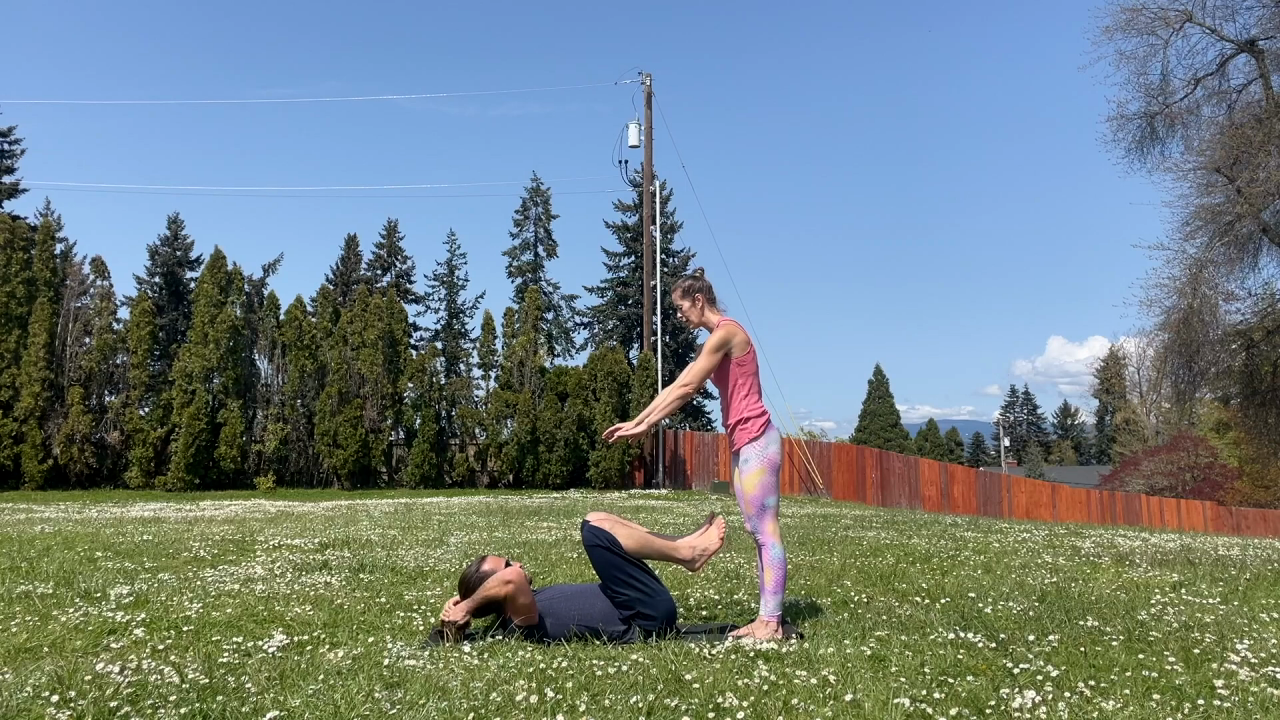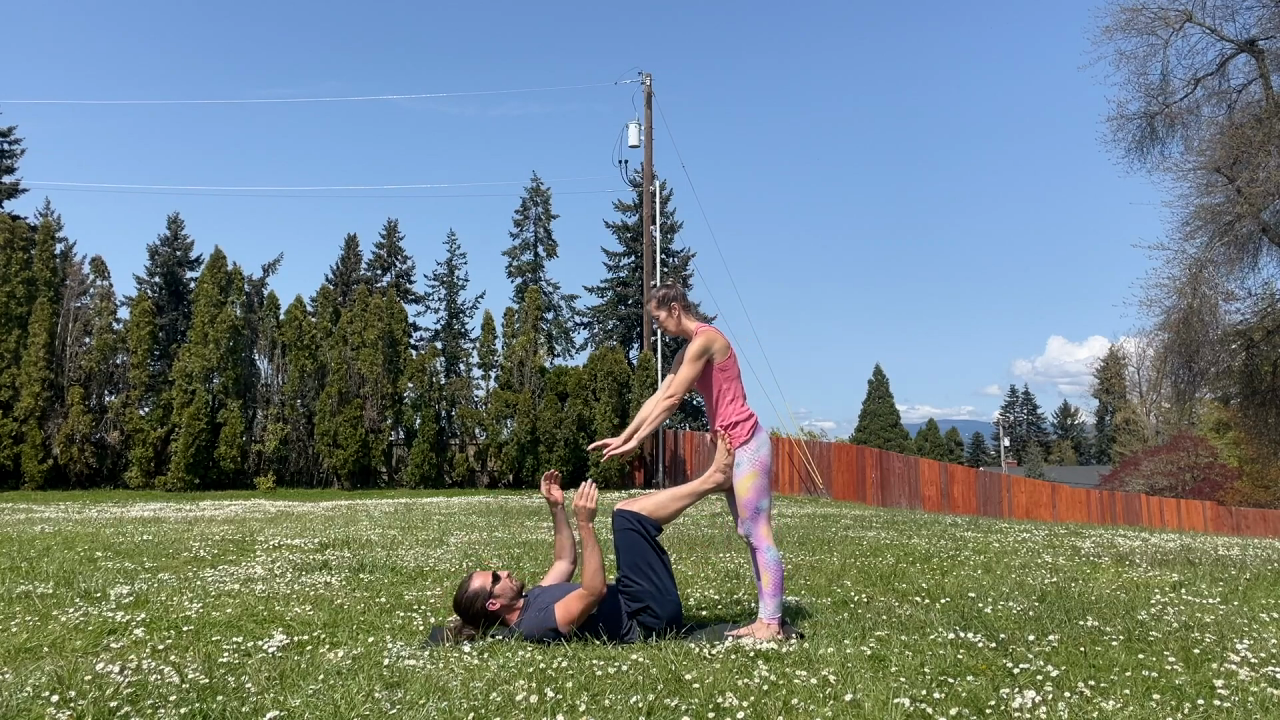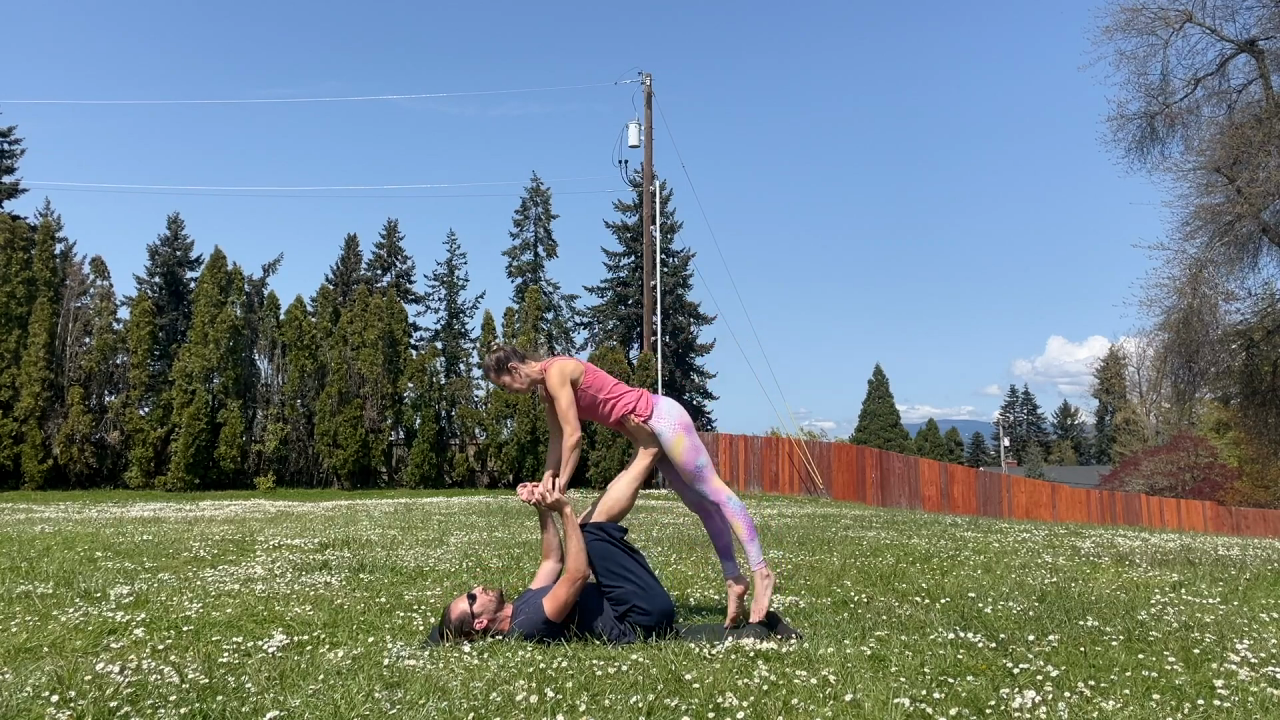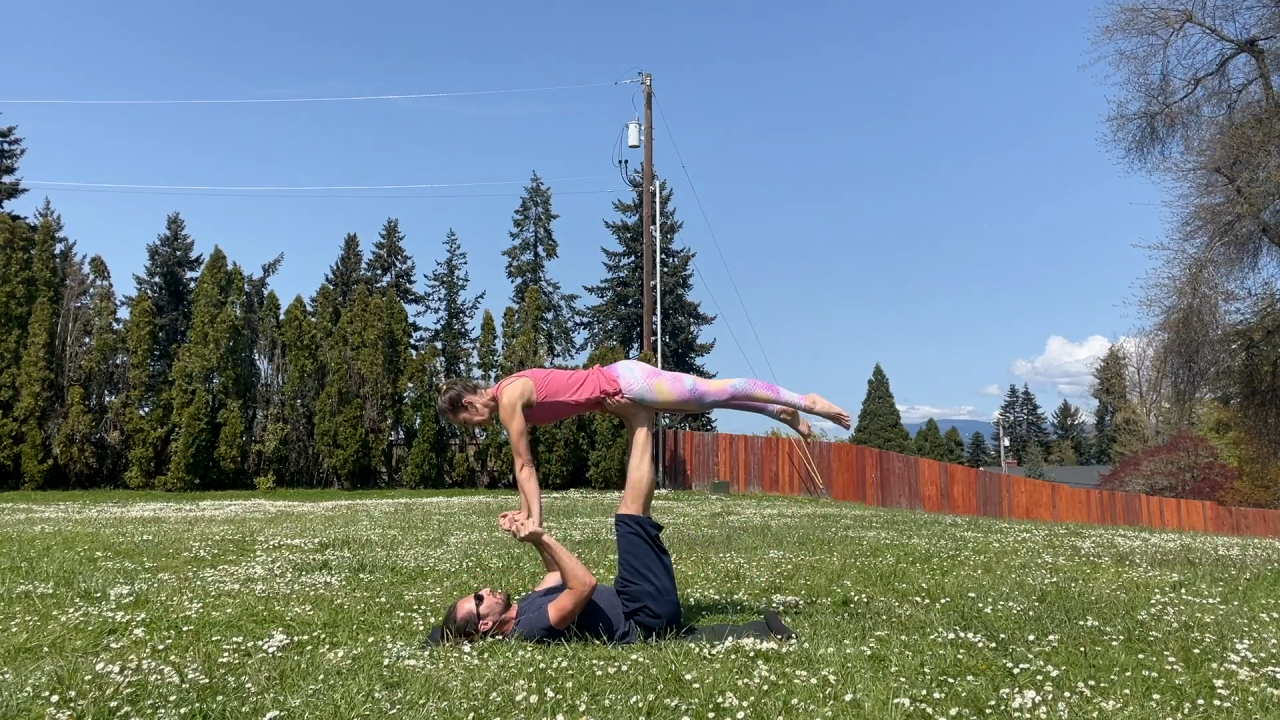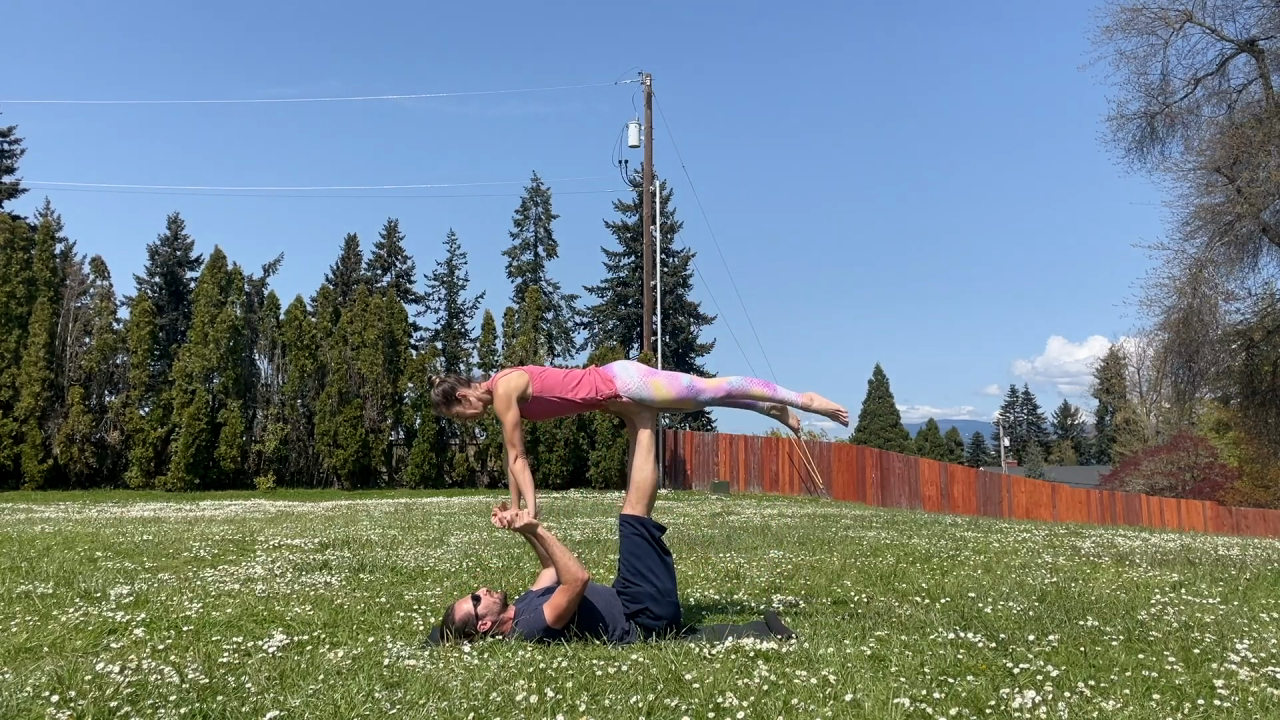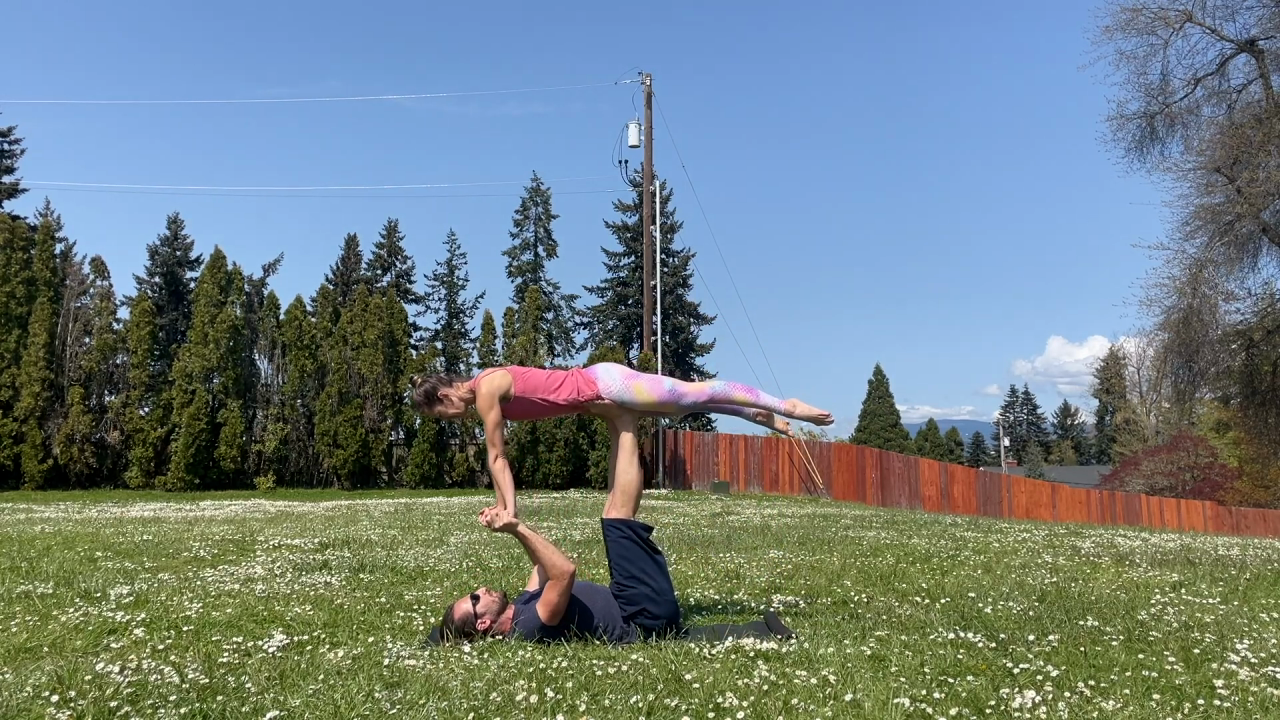
dt=0.7s
person 1, frame 1
left shoulder: (726, 333)
right shoulder: (715, 340)
left elbow: (687, 389)
right elbow: (677, 385)
left wrist: (645, 426)
right wrist: (636, 421)
left hip: (756, 439)
right hip: (743, 443)
left knee: (765, 531)
right knee: (757, 531)
left ankle: (771, 621)
right ankle: (766, 617)
person 1, frame 2
left shoulder: (705, 339)
right shoulder: (688, 351)
left elbow: (672, 400)
right elbow: (658, 396)
left wrist: (635, 443)
right wrist: (622, 437)
left hip: (745, 442)
right hip: (733, 446)
left knee: (759, 534)
right knee: (750, 534)
left ankle: (771, 623)
right ankle: (766, 618)
person 1, frame 3
left shoulder: (555, 373)
right shoulder: (545, 380)
left elbow: (573, 438)
right elbow: (559, 441)
left wrist: (559, 488)
right wrist: (545, 484)
left hip: (658, 417)
right hip: (645, 426)
left knee: (711, 491)
right knee: (700, 502)
left ankle: (760, 573)
right ankle: (735, 581)
person 1, frame 4
left shoulder: (509, 398)
right shoulder: (509, 398)
left elbow: (524, 465)
right elbow: (524, 464)
left wrist: (536, 521)
right wrist: (526, 513)
left hip: (623, 385)
right hip: (618, 388)
left knee: (716, 392)
right knee: (712, 398)
left ankle: (806, 401)
right ankle: (782, 412)
person 1, frame 5
left shoulder: (504, 390)
right shoulder: (503, 394)
left elbow: (517, 457)
right elbow: (515, 457)
left wrist: (532, 510)
right wrist: (516, 507)
left hip: (620, 384)
right hip: (615, 394)
left knee: (712, 389)
right knee: (706, 396)
left ankle: (801, 399)
right ankle: (772, 408)
person 1, frame 6
left shoulder: (487, 388)
right shoulder: (486, 394)
left elbow: (496, 456)
right elbow: (497, 455)
left wrist: (511, 509)
right wrist: (503, 506)
left hip: (601, 387)
right hip: (597, 396)
left knee: (695, 395)
right knee: (690, 401)
left ankle: (784, 406)
right ankle: (760, 415)
person 2, frame 1
left shoulder: (520, 608)
right shoulder: (526, 624)
right elbow: (509, 583)
left wrist: (462, 598)
right wrist: (471, 602)
left hip: (645, 617)
right hip: (648, 621)
left knee: (599, 521)
right knee: (595, 525)
left ankle: (683, 547)
right ankle: (687, 552)
person 2, frame 2
left shoulder: (529, 604)
right shoulder: (536, 627)
left elbow: (565, 561)
right elbow: (594, 590)
left wrist: (556, 507)
right wrist: (585, 523)
left hip: (646, 618)
right hip: (649, 620)
left knee: (629, 514)
right knee: (628, 513)
left ankle: (711, 480)
right ankle: (712, 479)
person 2, frame 3
left shoulder: (525, 609)
right shoulder: (530, 624)
left elbow: (553, 560)
right elbow: (577, 574)
left wrist: (543, 509)
right wrist: (565, 510)
left hip: (638, 619)
right hip: (643, 618)
right knee: (595, 526)
person 2, frame 4
left shoulder: (524, 609)
right shoulder: (532, 627)
left elbow: (559, 572)
right elbow: (585, 584)
left wrist: (533, 535)
right wrist: (540, 537)
left hip: (647, 621)
right hip: (647, 618)
right knee: (630, 514)
person 2, frame 5
left shoulder: (523, 607)
right shoulder: (532, 627)
left elbow: (553, 567)
right elbow: (577, 578)
left wrist: (526, 530)
right wrist: (536, 530)
left hip: (645, 621)
right hip: (647, 618)
right knee: (634, 513)
person 2, frame 6
left shoulder: (521, 608)
right shoulder: (528, 627)
left elbow: (542, 565)
right elbow: (564, 571)
left wrist: (514, 529)
right wrist: (518, 528)
left hip: (645, 623)
right hip: (646, 619)
right knee: (616, 517)
